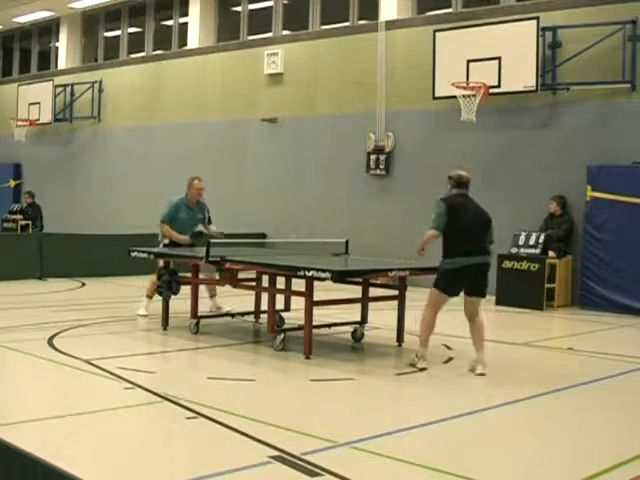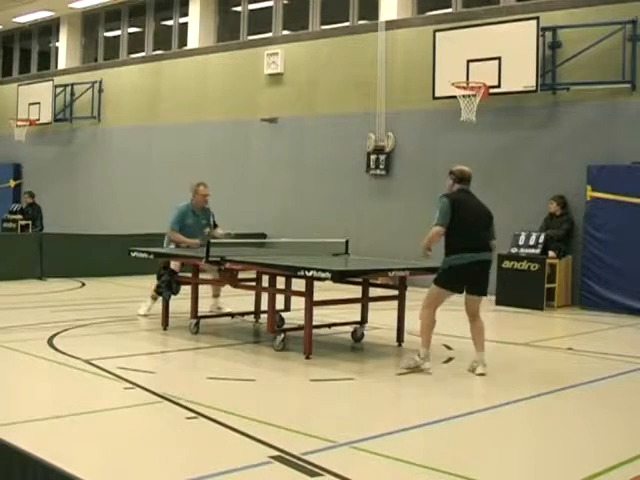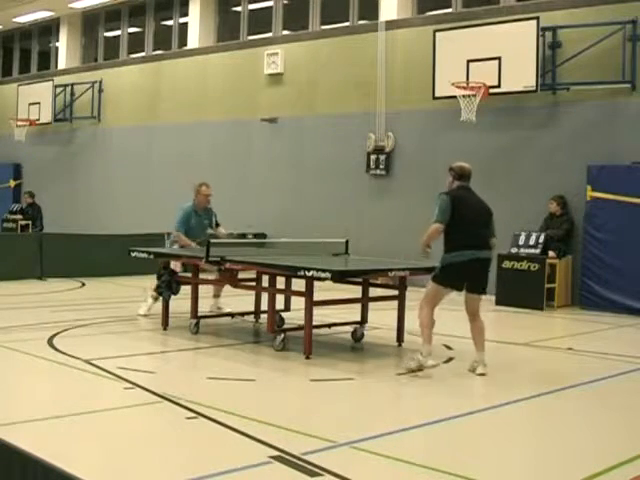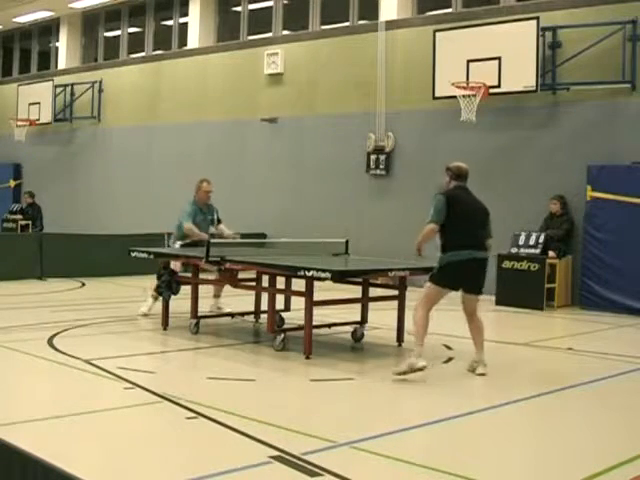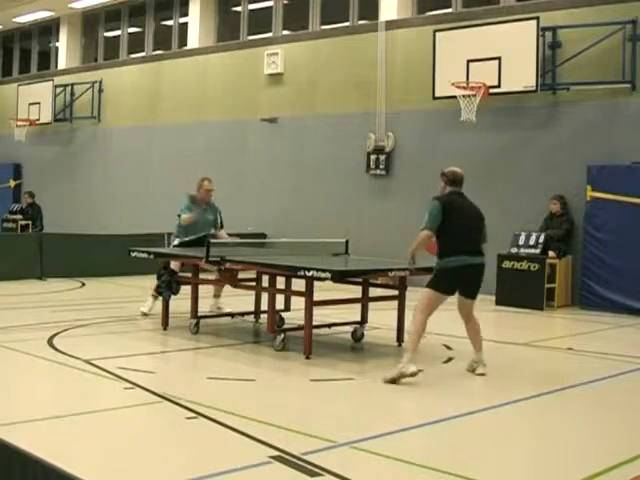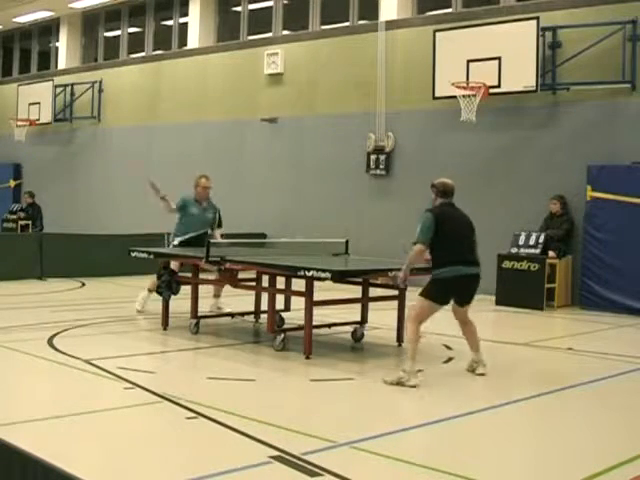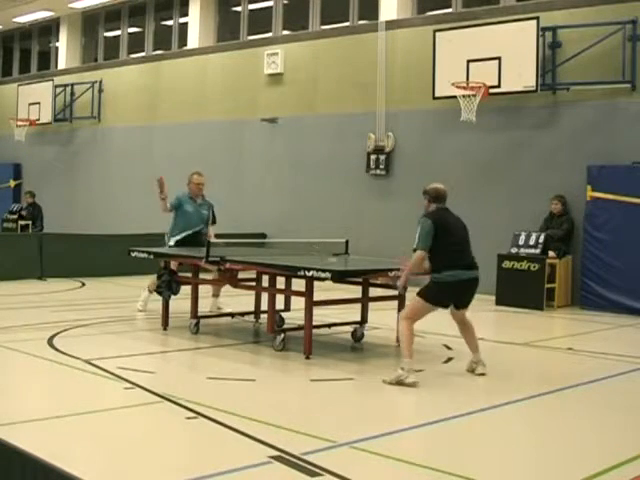
dt=0.1s
person 1, frame 1
left shoulder: (446, 203)
right shoulder: (482, 212)
left elbow: (434, 232)
right elbow: (489, 245)
left wrist: (421, 245)
left hip: (454, 265)
right hip: (481, 265)
left knee: (431, 308)
right knee: (472, 314)
left ankle: (421, 356)
right ankle: (480, 361)
person 1, frame 2
left shoulder: (449, 200)
right shoulder: (483, 208)
left elbow: (439, 230)
right elbow: (492, 244)
left wrist: (426, 244)
left hip: (457, 262)
right hip: (483, 262)
left knee: (429, 306)
right knee: (473, 313)
left ankle: (423, 356)
right ankle: (479, 361)
person 1, frame 3
left shoulder: (449, 197)
right shoulder: (483, 205)
left elbow: (438, 227)
right elbow: (492, 242)
left wrist: (425, 241)
left hip: (456, 260)
right hip: (482, 260)
left knee: (427, 304)
right knee: (473, 313)
left ankle: (426, 354)
right ankle: (480, 361)
person 1, frame 4
left shoulder: (445, 197)
right shoulder: (479, 205)
left elbow: (433, 227)
right elbow: (487, 240)
left wrist: (419, 243)
left hip: (453, 261)
right hip: (479, 260)
left knee: (422, 306)
right knee: (471, 311)
left ankle: (417, 356)
right ankle: (479, 362)
person 1, frame 5
left shoulder: (440, 202)
right shoulder: (475, 209)
left elbow: (427, 233)
left wrist: (412, 251)
left hip: (451, 266)
right hip: (476, 265)
left knee: (421, 312)
right knee: (467, 313)
left ankle: (408, 362)
right ankle: (479, 361)
person 1, frame 6
left shoulder: (432, 214)
right shoulder: (465, 218)
left elbow: (420, 248)
left wrist: (405, 269)
left hip: (447, 276)
right hip: (472, 274)
left knee: (414, 320)
right knee: (462, 316)
left ankle: (408, 372)
right ankle: (478, 361)
person 1, frame 7
left shoulder: (429, 219)
right shoulder: (458, 221)
left elbow: (421, 254)
left wrist: (404, 276)
right wrist: (431, 266)
left hip: (447, 280)
right hip: (471, 278)
left knee: (405, 318)
right knee: (460, 317)
left ankle: (407, 370)
right ankle: (478, 362)
person 2, frame 1
left shoulder: (202, 206)
right shoulder: (176, 203)
left elbow: (208, 225)
right elbow: (162, 225)
left wrist: (216, 232)
right wrist: (179, 237)
left hip: (188, 242)
right hip: (170, 242)
left knee: (209, 268)
left ankle: (214, 304)
right ankle: (145, 304)
person 2, frame 2
left shoulder: (207, 212)
right shoulder: (183, 210)
left elbow: (215, 229)
right elbow: (172, 233)
left wrist: (224, 235)
right wrist: (192, 242)
left hip: (196, 247)
right hip: (176, 247)
left knee: (218, 269)
left ankle: (215, 304)
right ankle: (148, 304)
person 2, frame 3
left shoulder: (209, 212)
right shoulder: (187, 211)
left elbow: (217, 228)
right elbow: (178, 235)
left wrist: (227, 234)
right wrist: (195, 247)
right hip: (180, 248)
left knee: (222, 270)
left ankle: (216, 304)
right ankle: (149, 303)
person 2, frame 4
left shoulder: (212, 209)
right shoulder: (192, 207)
left elbow: (218, 226)
right elbow: (187, 228)
left wrist: (230, 234)
right wrist: (205, 237)
right hip: (181, 245)
left knee: (223, 270)
left ankle: (216, 304)
right ankle: (150, 303)
person 2, frame 5
left shoulder: (214, 209)
right shoulder: (190, 204)
left elbow: (219, 231)
right elbow: (183, 220)
left wrist: (228, 239)
right wrist: (195, 213)
left knee: (223, 270)
right knee: (172, 272)
left ankle: (216, 304)
right ankle: (151, 301)
person 2, frame 6
left shoulder: (214, 208)
right shoulder: (187, 200)
left elbow: (216, 229)
right elbow: (172, 209)
left wrist: (218, 241)
right wrist: (163, 198)
right hip: (181, 243)
right knee: (169, 271)
left ankle: (216, 304)
right ankle: (145, 296)
person 2, frame 7
left shoulder: (208, 205)
right shoulder: (181, 198)
left elbow: (210, 225)
right elbow: (167, 209)
left wrist: (212, 238)
right wrist: (163, 198)
left hip: (197, 244)
right hip: (177, 242)
left ankle: (215, 304)
right ankle: (146, 296)
